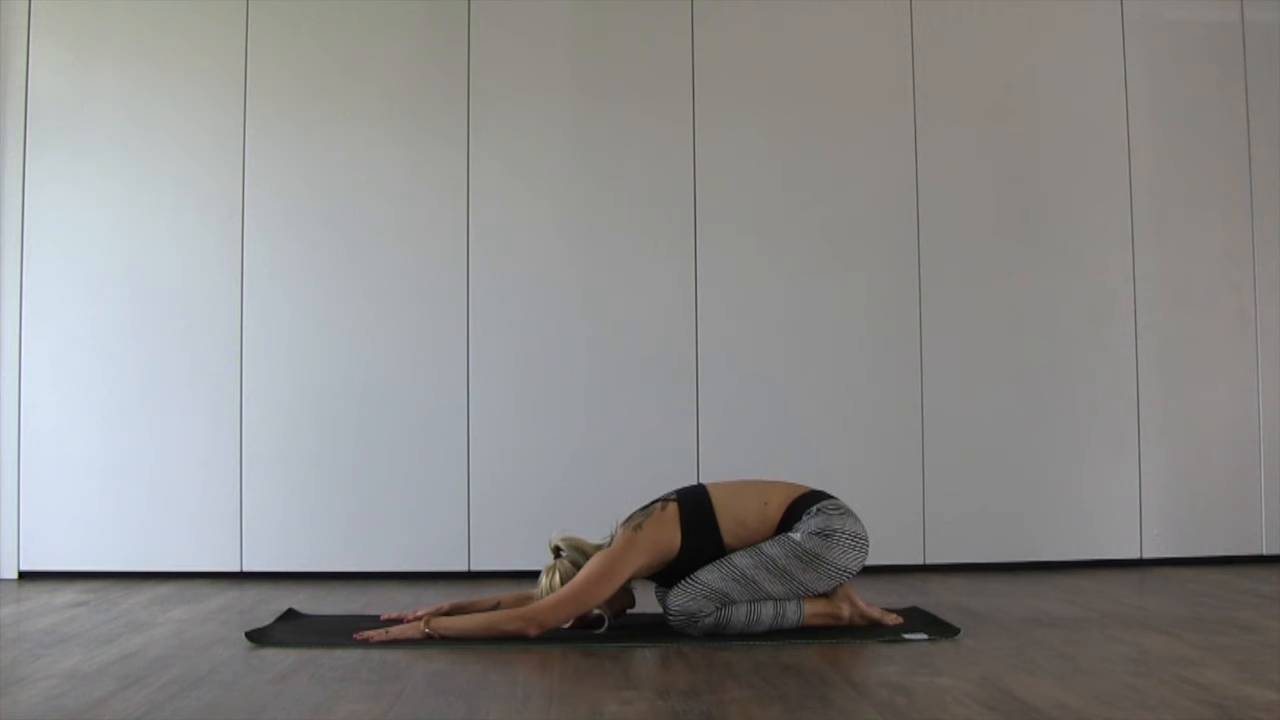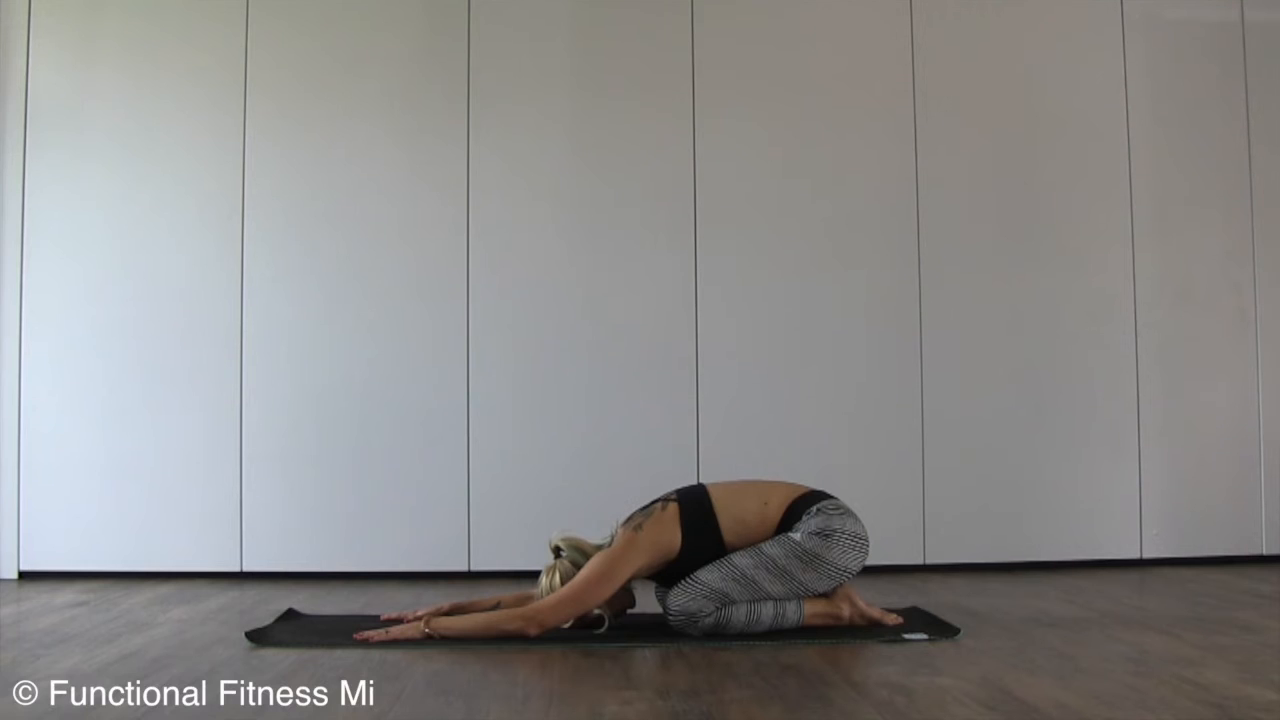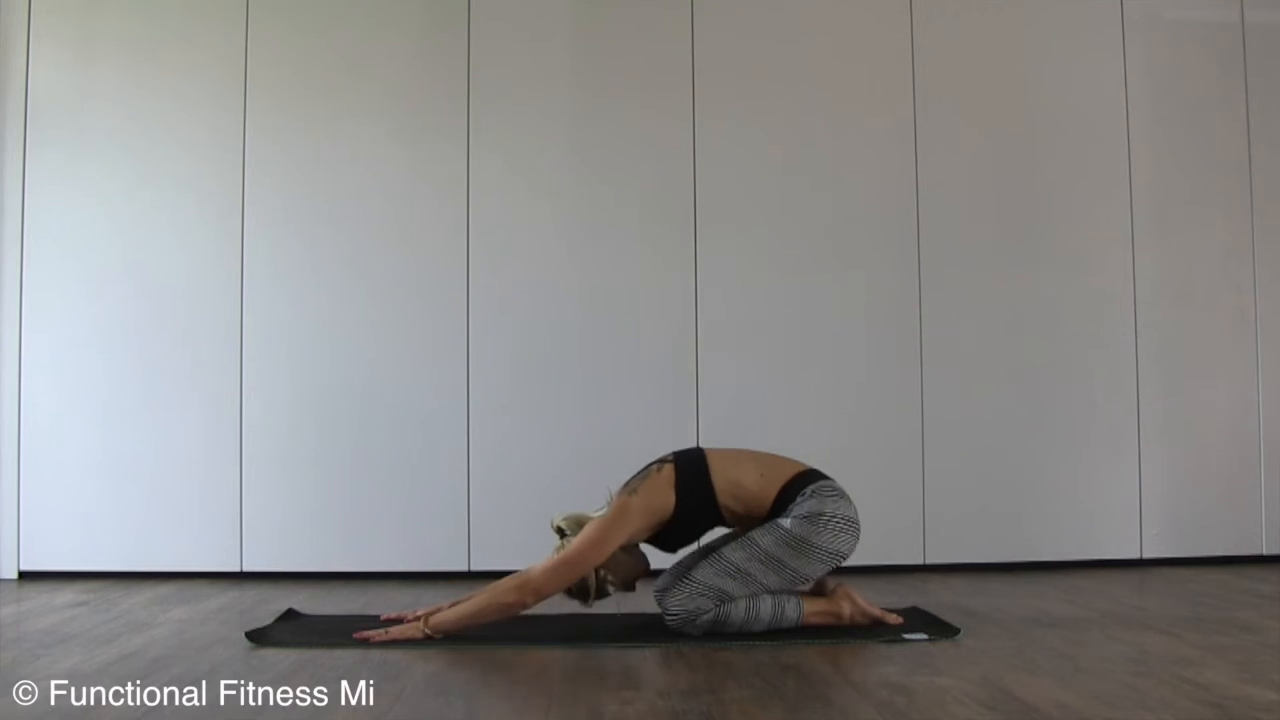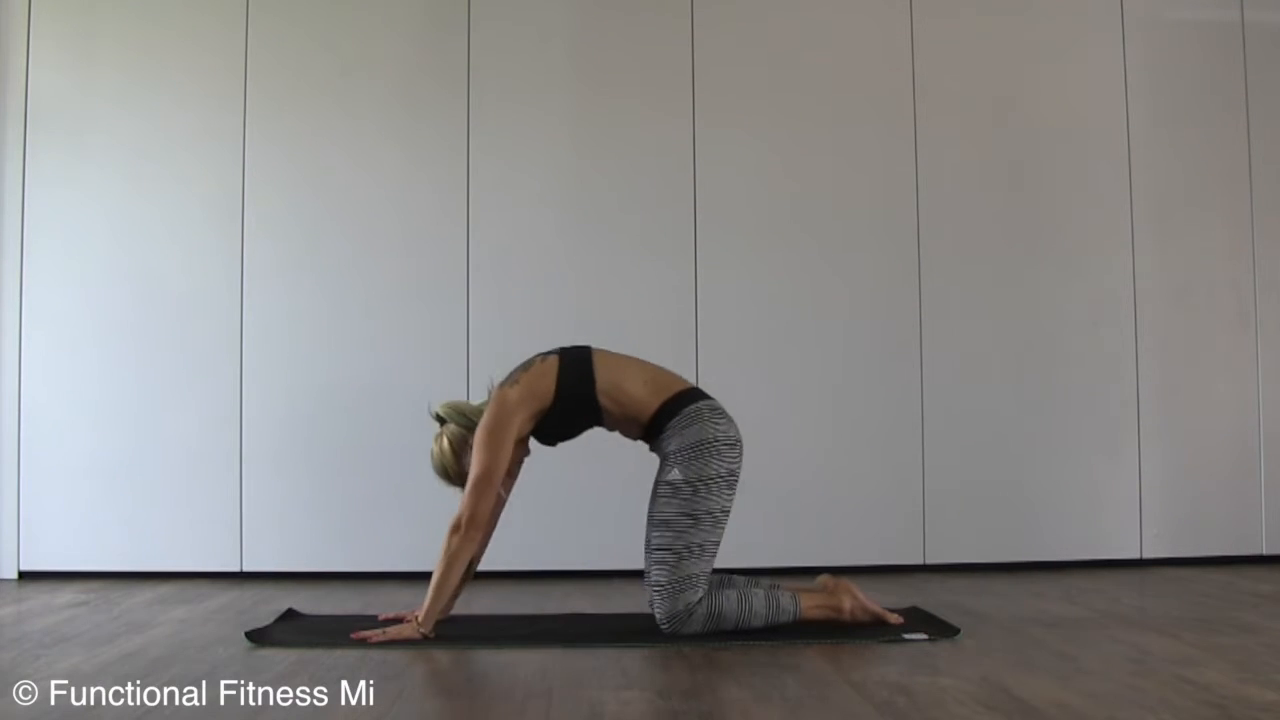
dt=0.7s
person 1, frame 1
left shoulder: (628, 551)
right shoulder: (629, 544)
left elbow: (532, 620)
right elbow: (539, 596)
left wrist: (430, 627)
right wrist: (449, 605)
left hip: (829, 530)
right hip: (812, 526)
left knee: (689, 608)
right knee: (676, 592)
left ankle: (831, 609)
right ankle: (824, 597)
person 1, frame 2
left shoulder: (629, 552)
right shoulder: (632, 543)
left elbow: (532, 620)
right elbow: (538, 596)
left wrist: (428, 628)
right wrist: (446, 606)
left hip: (828, 531)
right hip: (811, 527)
left knee: (688, 608)
right knee: (676, 592)
left ankle: (832, 609)
right ankle: (825, 594)
person 1, frame 3
left shoulder: (625, 517)
right shoulder: (624, 517)
left elbow: (530, 590)
right elbow: (537, 578)
left wrist: (430, 627)
right wrist: (442, 609)
left hip: (820, 514)
right hip: (801, 512)
left knee: (686, 609)
right knee: (674, 593)
left ankle: (831, 609)
right ankle: (818, 594)
person 1, frame 4
left shoulder: (501, 413)
right shoulder: (511, 415)
left elbow: (469, 525)
right elbow: (479, 526)
left wrist: (423, 622)
right wrist: (433, 607)
left hip: (698, 440)
right hip: (696, 436)
left knee: (678, 611)
right knee: (677, 589)
left ankle: (829, 604)
right ankle: (817, 592)
